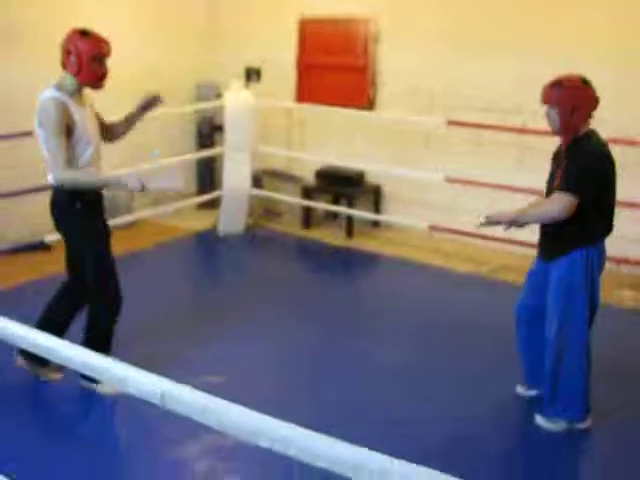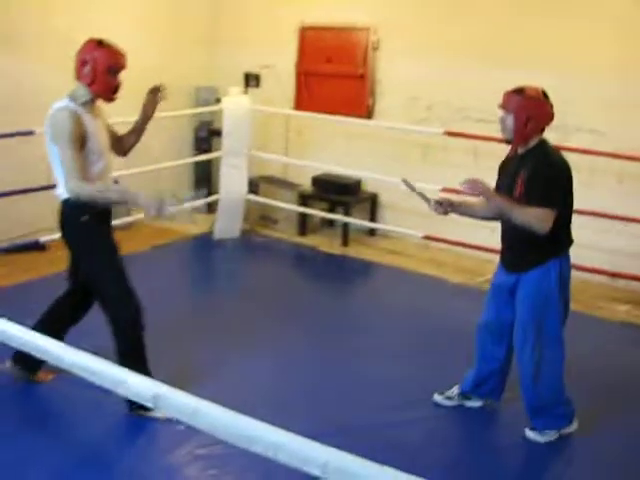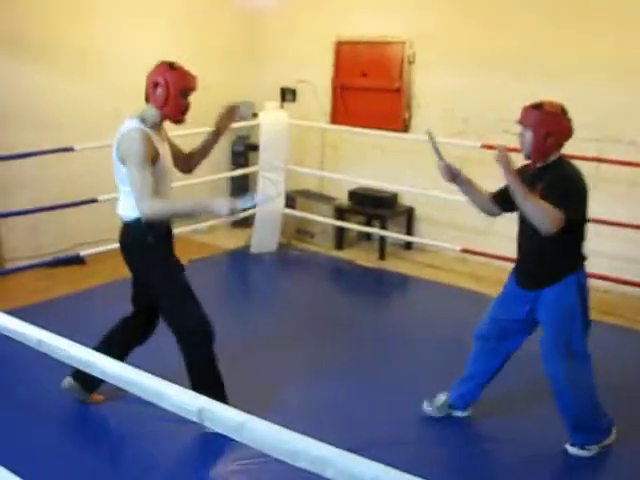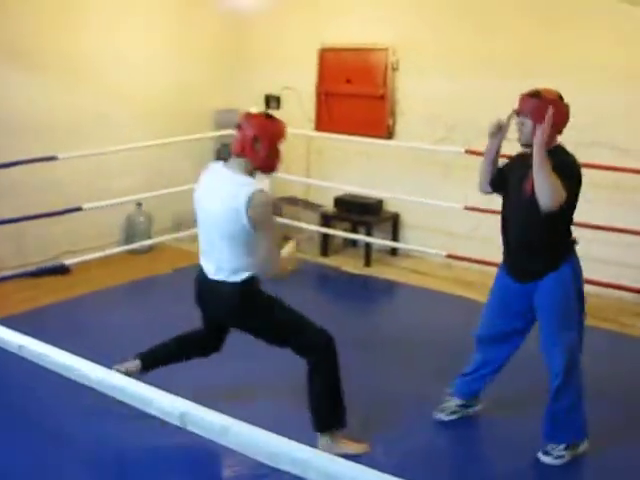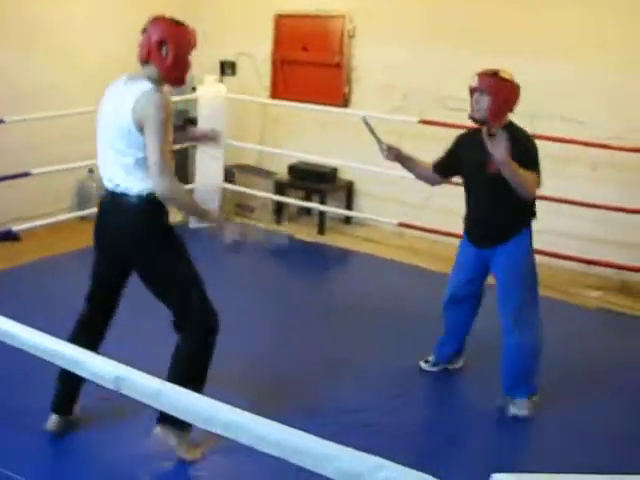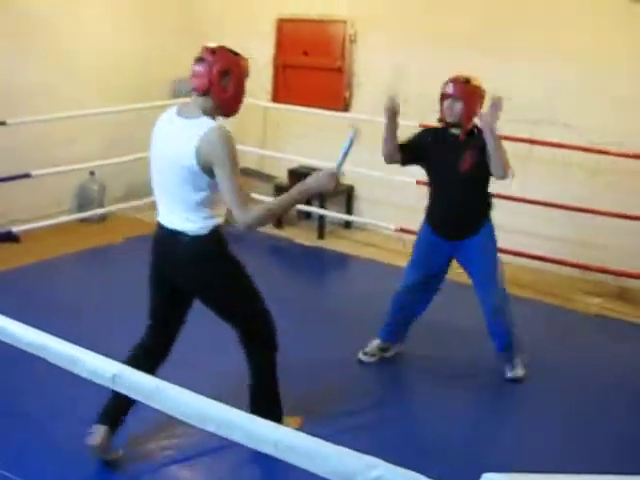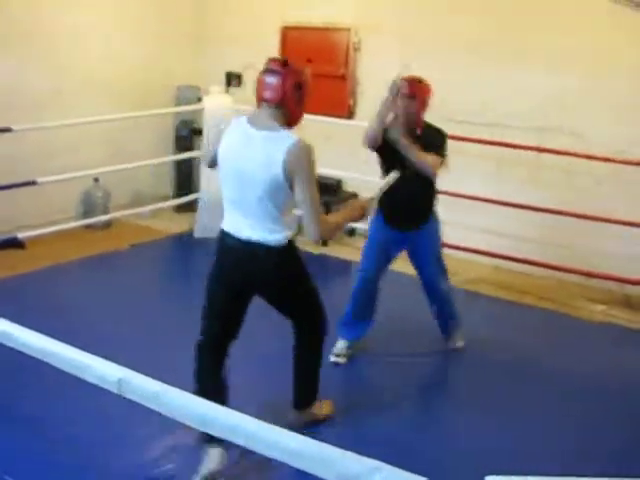
dt=0.5s
person 1, frame 1
left shoulder: (80, 99)
right shoulder: (54, 105)
left elbow: (106, 134)
right elbow: (61, 175)
left wrist: (139, 113)
right wrist: (120, 181)
left hip: (87, 201)
right hip: (73, 205)
left knee: (80, 283)
right knee: (105, 293)
left ankle: (35, 353)
right ankle: (92, 372)
person 1, frame 2
left shoulder: (91, 111)
right shoulder: (66, 117)
left elbow: (121, 147)
right elbow: (78, 187)
left wrist: (146, 115)
right wrist: (136, 199)
left hip: (92, 216)
right hip: (83, 218)
left knee: (80, 293)
right knee: (125, 309)
left ankle: (25, 358)
right ankle: (141, 398)
person 1, frame 3
left shoulder: (156, 131)
right shoulder: (136, 138)
left elbow: (186, 164)
right elbow: (148, 207)
left wrist: (218, 132)
right wrist: (208, 206)
left hip: (152, 237)
right hip: (145, 239)
left knee: (143, 317)
right knee: (194, 327)
left ankle: (83, 378)
person 1, frame 4
left shoulder: (211, 173)
right shoulder: (257, 198)
right elbow: (273, 267)
right wrist: (290, 253)
left hip: (206, 286)
right hip: (238, 296)
left knee: (210, 337)
right knee: (319, 346)
left ankle: (138, 365)
right ankle: (330, 434)
person 1, frame 5
left shoulder: (119, 87)
right shoulder: (154, 100)
right elbow: (163, 184)
left wrist: (187, 136)
right wrist: (211, 218)
left hip: (110, 215)
right hip: (141, 220)
left knee: (96, 311)
right knee: (200, 321)
left ankle: (61, 411)
right ankle: (172, 424)
person 1, frame 6
left shoulder: (167, 118)
right shoulder: (214, 136)
right elbow: (246, 218)
right wrist: (305, 189)
left hip: (164, 244)
right hip: (200, 252)
left knee: (156, 338)
right knee: (259, 329)
left ankle: (107, 424)
right ankle: (266, 419)
person 1, frame 7
left shoulder: (233, 127)
right shoulder: (295, 149)
left elbow: (210, 161)
right elbow: (318, 232)
right wrist: (353, 211)
left hip: (231, 254)
right hip: (275, 258)
left knee: (211, 348)
right knee: (309, 321)
left ankle: (214, 445)
right ankle: (306, 405)
person 2, frame 1
left shoulder: (591, 155)
right shoulder: (568, 148)
left elbow: (560, 209)
left wrist: (512, 217)
right wrist: (522, 215)
left hip: (577, 256)
right hip: (554, 252)
left knee: (565, 332)
right knee: (529, 313)
left ankle: (570, 411)
right ankle: (541, 380)
person 2, frame 2
left shoulder: (550, 164)
right shoulder: (511, 161)
left elbow: (542, 222)
right elbow: (498, 211)
left wrist: (495, 197)
right wrist: (456, 206)
left hip: (544, 268)
right hip: (512, 264)
left knee: (536, 344)
right knee: (493, 329)
left ankle: (555, 419)
right ankle: (478, 390)
person 2, frame 3
left shoulder: (567, 179)
right shoulder: (528, 173)
left elbow: (547, 224)
right elbow: (494, 206)
left wrist: (513, 180)
right wrist: (460, 179)
left hip: (560, 285)
right hip: (524, 278)
left knee: (564, 363)
right knee: (491, 338)
left ankle: (594, 432)
right ankle: (459, 399)
person 2, frame 4
left shoulder: (563, 163)
right shoulder: (520, 162)
left elbow: (550, 203)
right elbow: (488, 185)
left wrist: (538, 148)
right wrist: (494, 144)
left hip: (555, 276)
right hip: (514, 272)
left knee: (560, 356)
right knee: (492, 337)
left ankle: (569, 437)
right ankle: (463, 397)
person 2, frame 5
left shoulder: (520, 142)
right shoulder: (466, 141)
left elbow: (529, 189)
right elbow: (435, 175)
left wrist: (504, 161)
right wrist: (403, 159)
left hip: (511, 242)
right hip: (474, 239)
left knee: (517, 315)
right knee: (458, 300)
left ankle: (522, 391)
right ankle: (448, 355)
person 2, frame 6
left shoulder: (484, 141)
right shoulder: (431, 138)
left elbow: (502, 174)
right elbow: (392, 156)
left wrist: (488, 129)
right wrist: (392, 121)
left hip: (475, 233)
right hip: (435, 230)
left knee: (493, 297)
right knee: (412, 287)
left ankle: (510, 353)
right ankle: (388, 339)
person 2, frame 7
left shoulder: (434, 136)
right shoulder: (388, 130)
left elbow: (431, 169)
right elbow: (370, 140)
left wrist: (400, 140)
right wrist: (387, 103)
left hip: (423, 223)
right hip: (387, 220)
left knee: (435, 279)
right knee: (366, 278)
left ankle: (450, 327)
right ankle: (347, 337)
